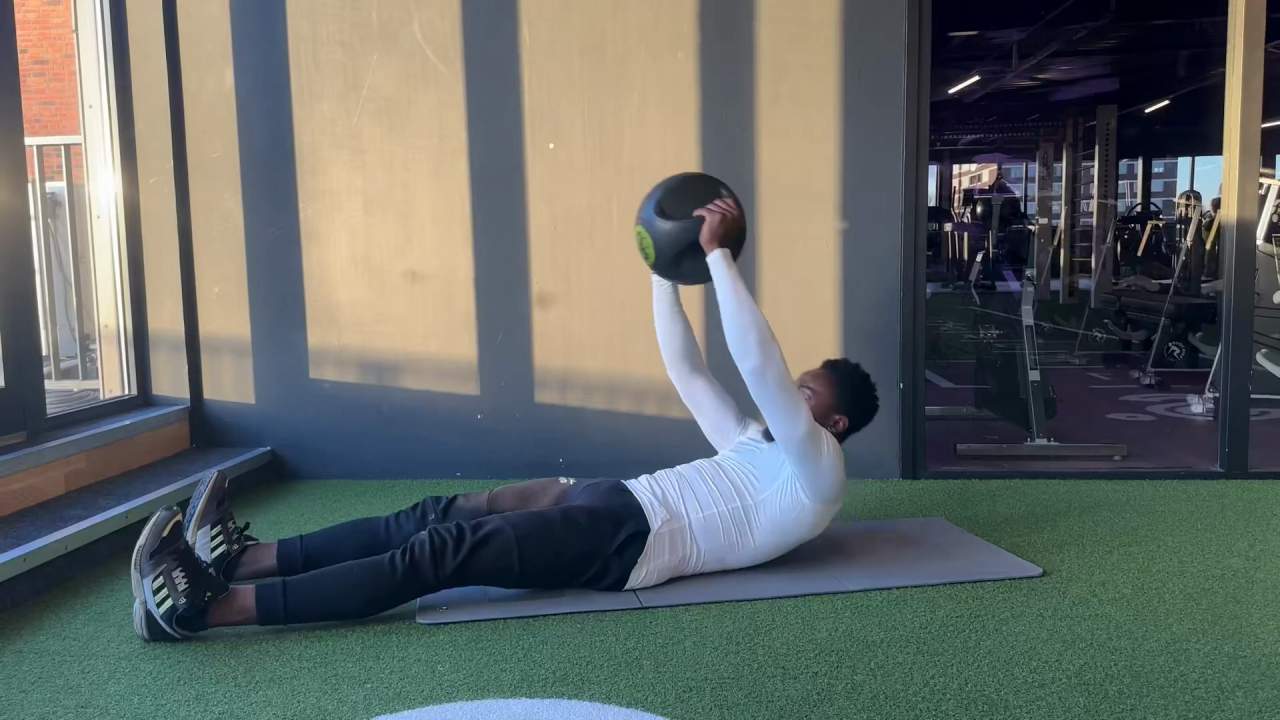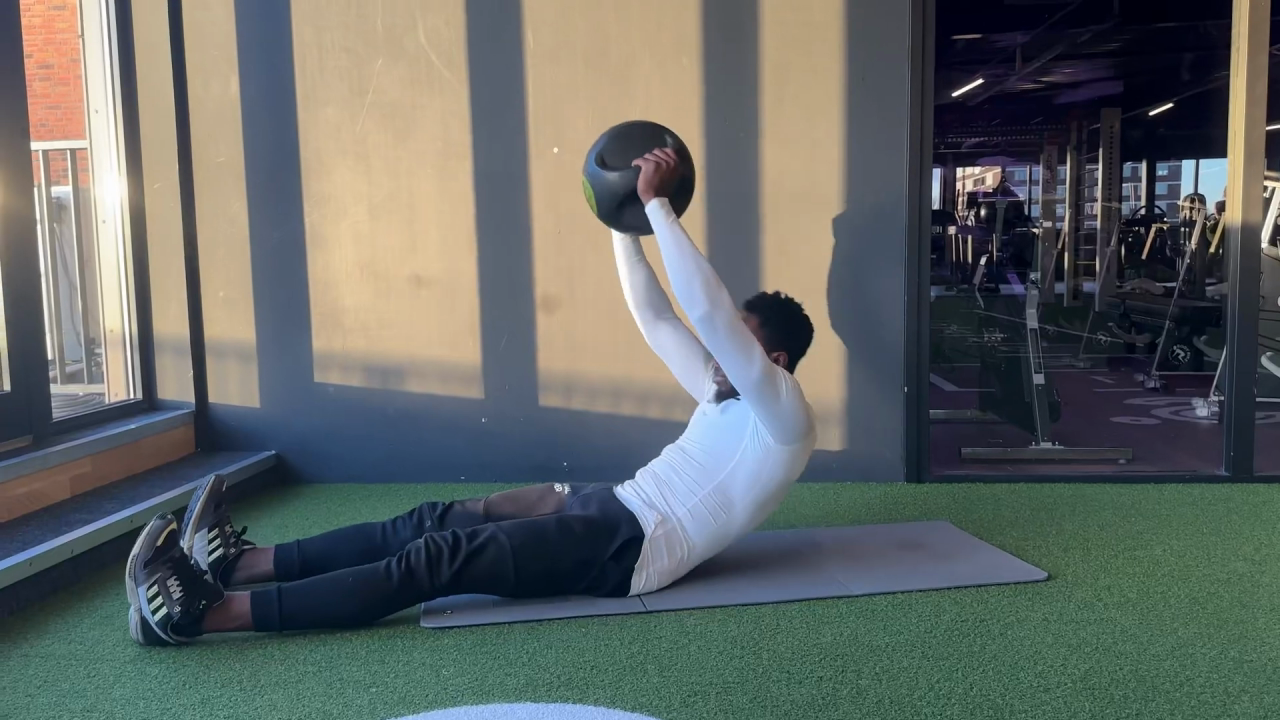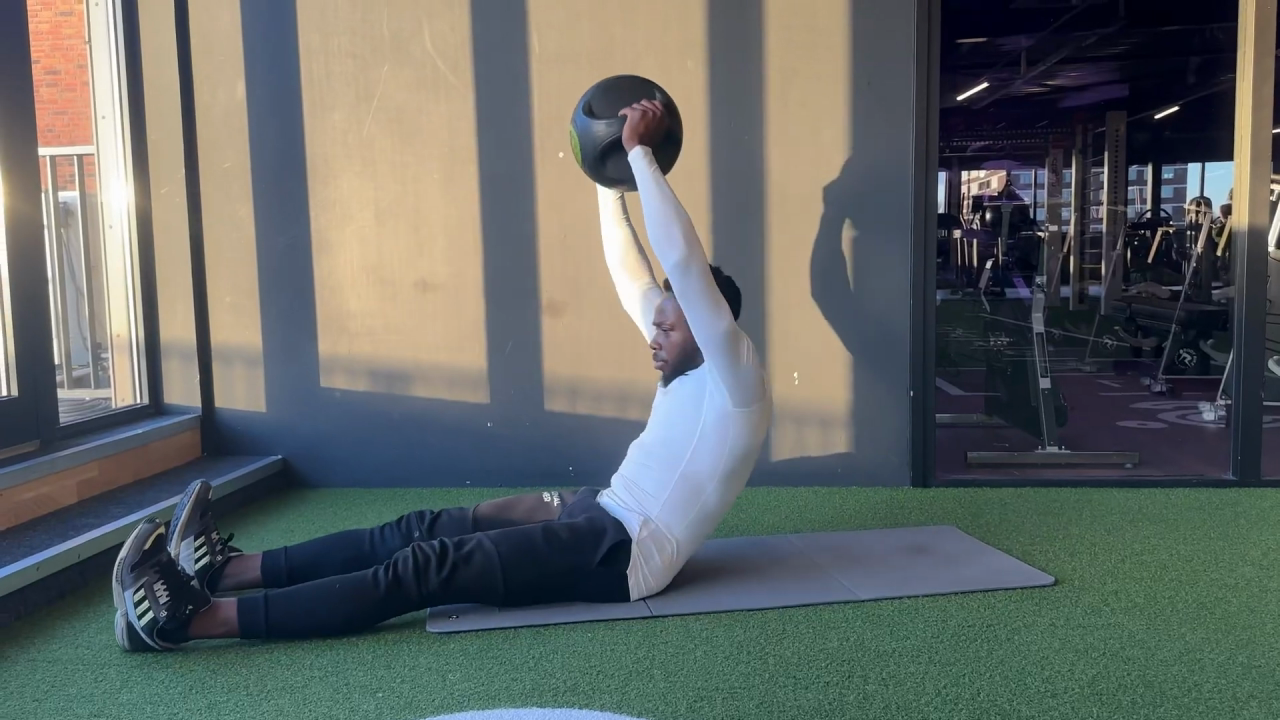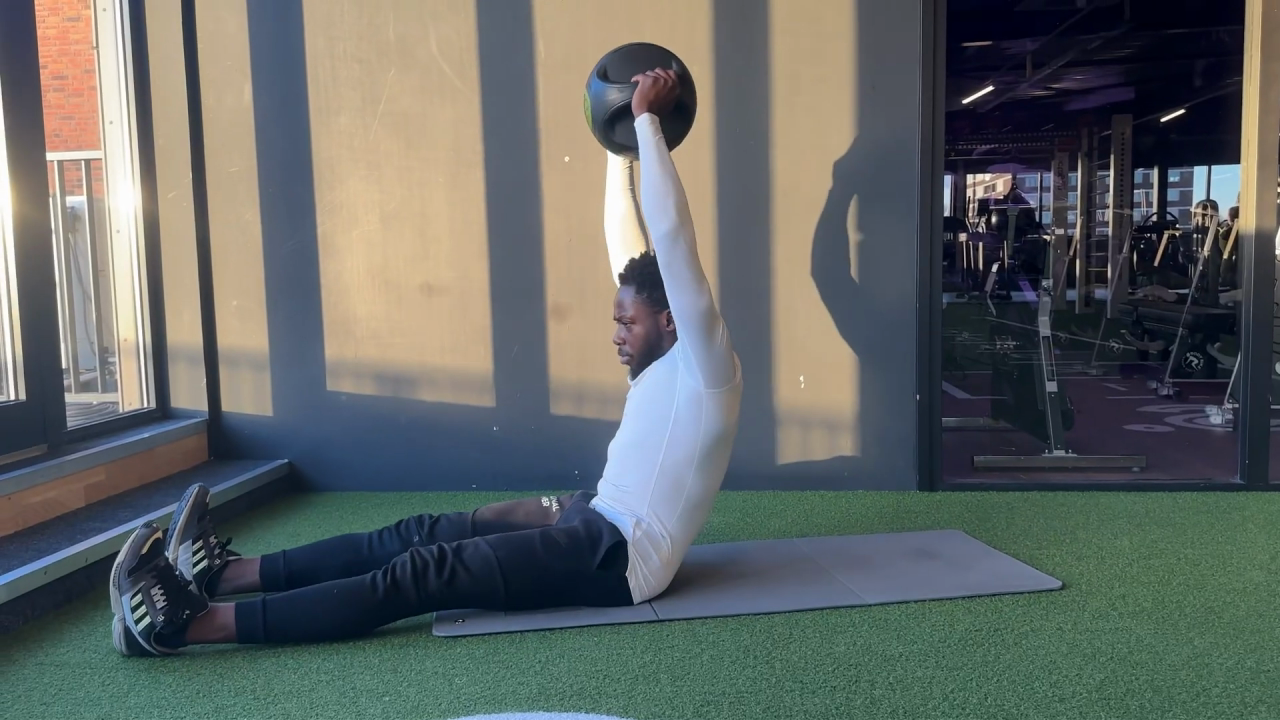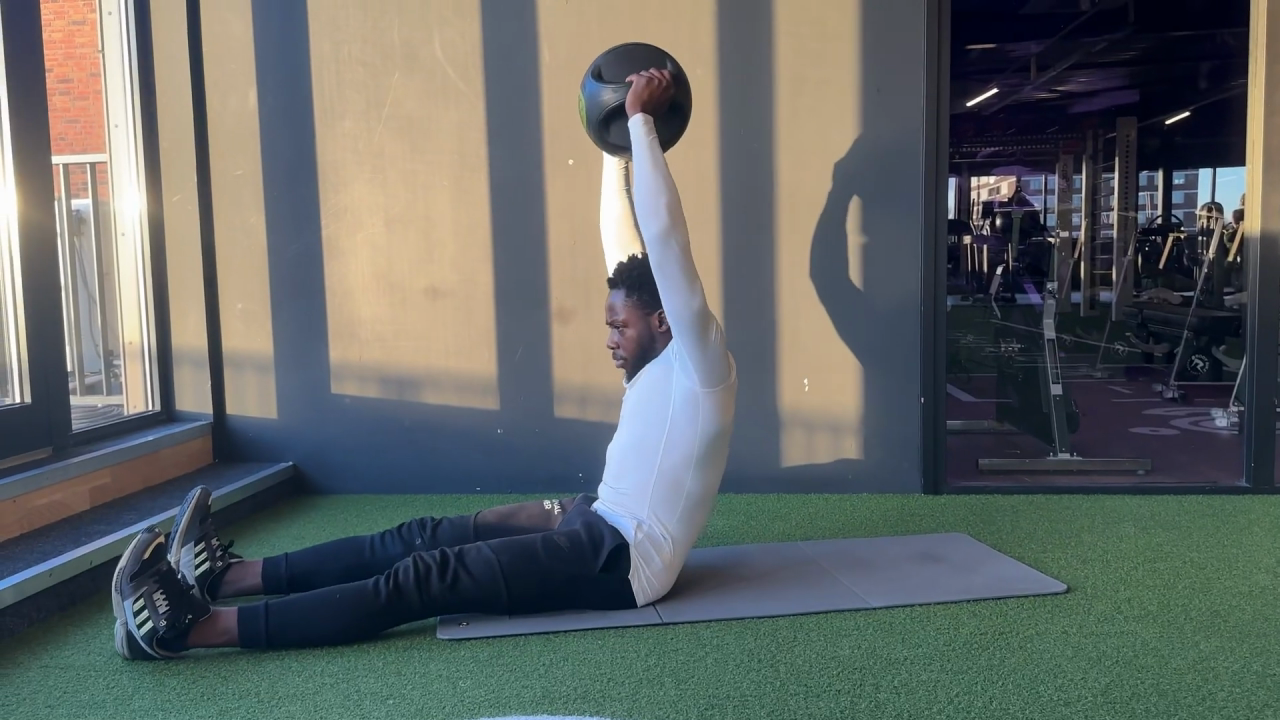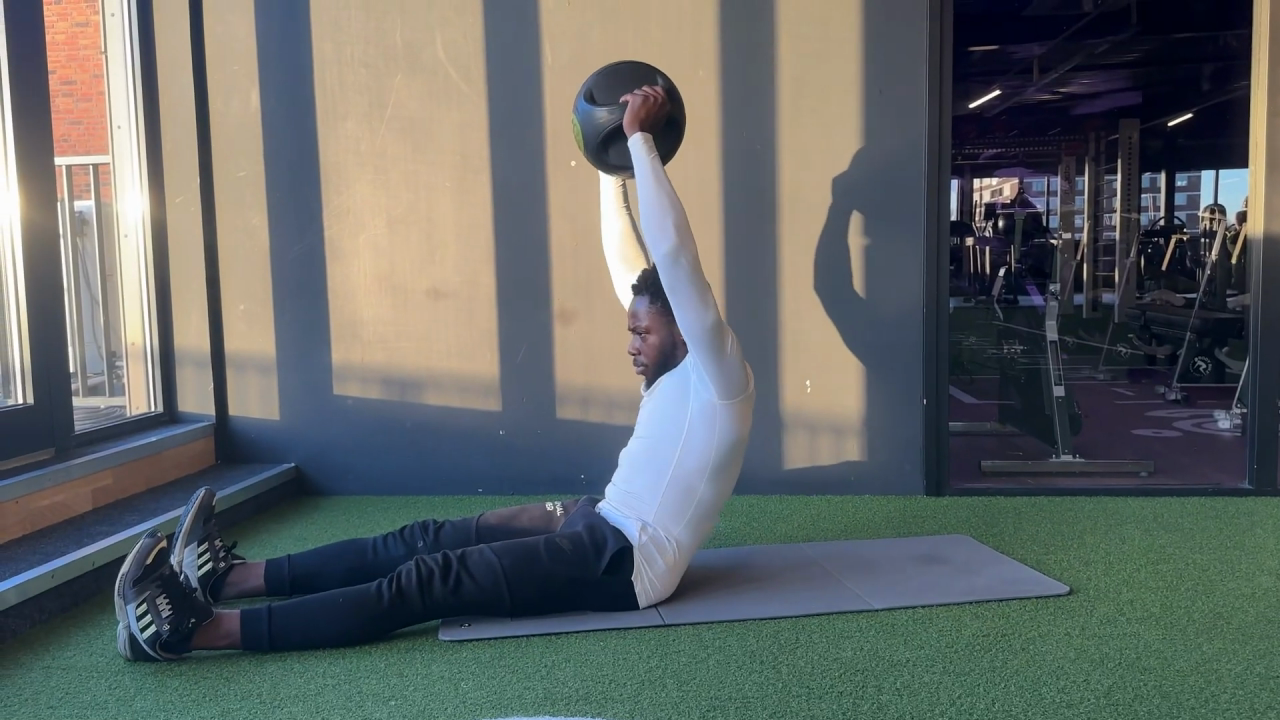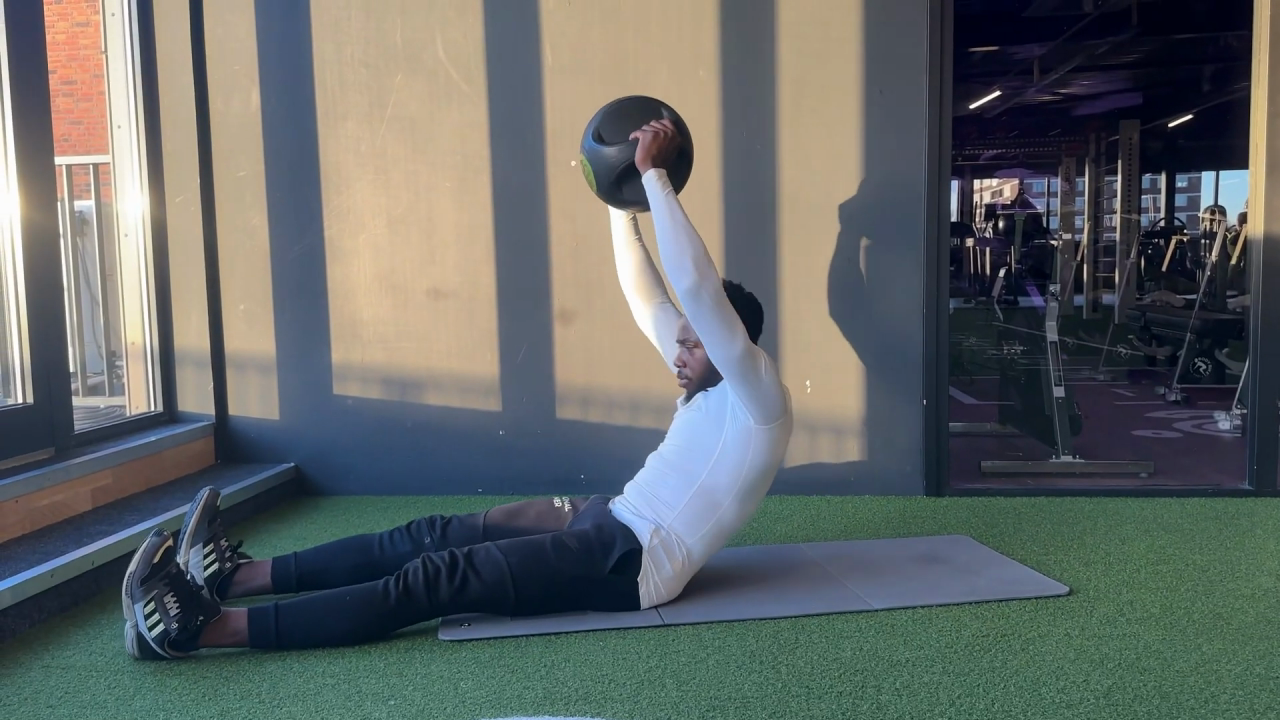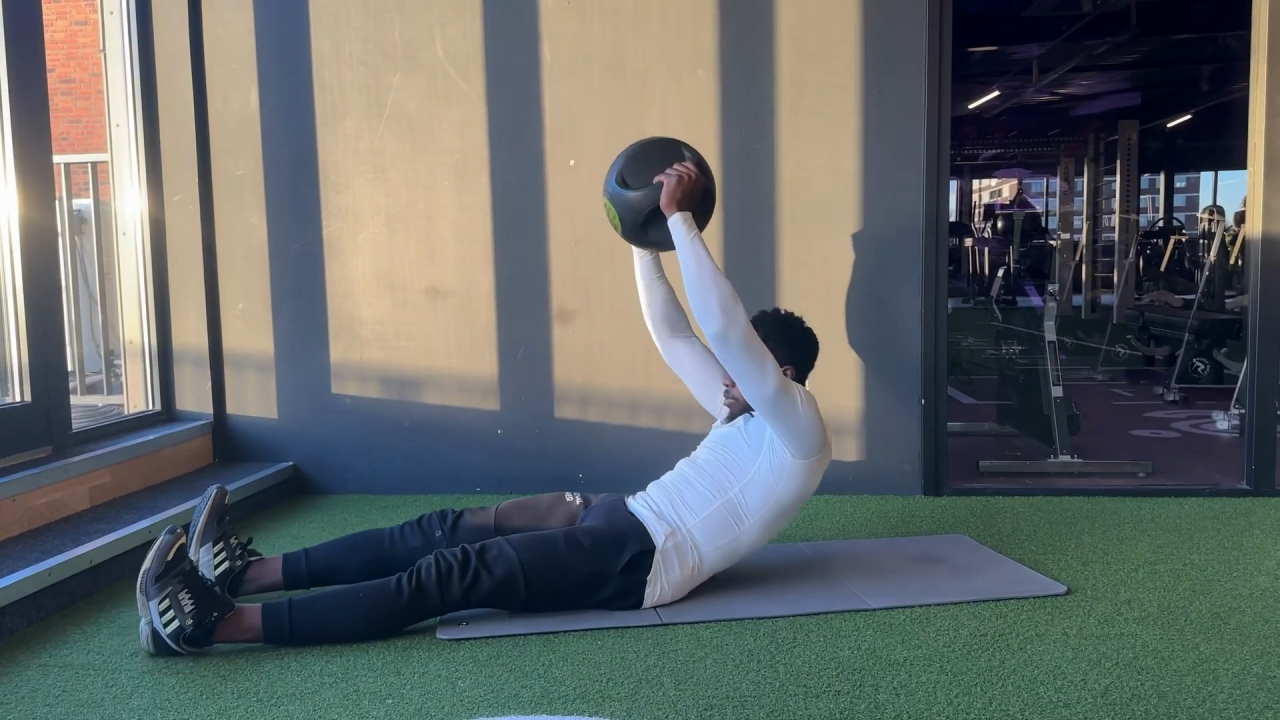
dt=0.3s
person 1, frame 1
left shoulder: (818, 478)
right shoulder: (758, 447)
left elbow: (761, 372)
right elbow: (686, 371)
left wrist: (719, 255)
right wrist: (669, 268)
left hip: (625, 538)
right hip: (616, 501)
left knee: (443, 551)
right knee: (433, 518)
left ankle: (214, 605)
right ankle: (243, 554)
person 1, frame 2
left shoulder: (785, 414)
right shoulder: (727, 393)
left elbow: (713, 312)
right elbow: (658, 321)
left wrist: (657, 202)
right wrist: (624, 221)
left hip: (632, 546)
right hip: (611, 506)
left knee: (443, 559)
right knee: (436, 522)
left ankle: (207, 612)
right ankle: (241, 560)
person 1, frame 3
left shoulder: (738, 381)
right shoulder: (688, 368)
left elbow: (684, 263)
right elbow: (633, 277)
left wrist: (640, 152)
right wrist: (609, 182)
left hip: (618, 554)
right hip: (596, 512)
left knee: (429, 567)
right knee: (423, 530)
left ankle: (195, 617)
right ankle: (228, 567)
person 1, frame 4
left shoulder: (706, 363)
right shoulder: (666, 361)
left elbow: (673, 237)
right elbow: (629, 246)
left wrist: (648, 119)
right wrist: (620, 150)
left hip: (619, 557)
right hip: (595, 519)
left knee: (424, 575)
right knee: (422, 535)
right ankle: (226, 572)
person 1, frame 5
left shoulder: (700, 362)
right shoulder: (663, 361)
left elbow: (666, 240)
right elbow: (626, 249)
left wrist: (641, 120)
right wrist: (615, 151)
left hip: (624, 560)
right hip: (597, 522)
left knee: (427, 578)
right knee: (423, 539)
right ankle: (231, 574)
person 1, frame 6
left shoulder: (720, 374)
right shoulder: (680, 369)
left elbow: (674, 257)
right elbow: (630, 266)
left wrist: (640, 139)
right wrist: (612, 167)
left hip: (624, 563)
right hip: (597, 523)
left knee: (430, 580)
right knee: (424, 540)
right ankle: (230, 574)
person 1, frame 7
left shoulder: (758, 396)
right shoulder: (711, 385)
left elbow: (699, 287)
right elbow: (647, 299)
left wrist: (655, 175)
right wrist: (624, 200)
left hip: (632, 562)
right hip: (608, 520)
left knee: (439, 577)
right knee: (432, 537)
right ankle: (238, 574)
person 1, frame 8
left shoulder: (799, 430)
right shoulder: (746, 412)
left elbow: (726, 333)
right elbow: (674, 336)
left wrist: (680, 219)
right wrist: (644, 237)
left hip: (638, 560)
right hip: (616, 517)
left knee: (451, 574)
right knee: (441, 529)
left ankle: (220, 622)
right ankle: (250, 569)
